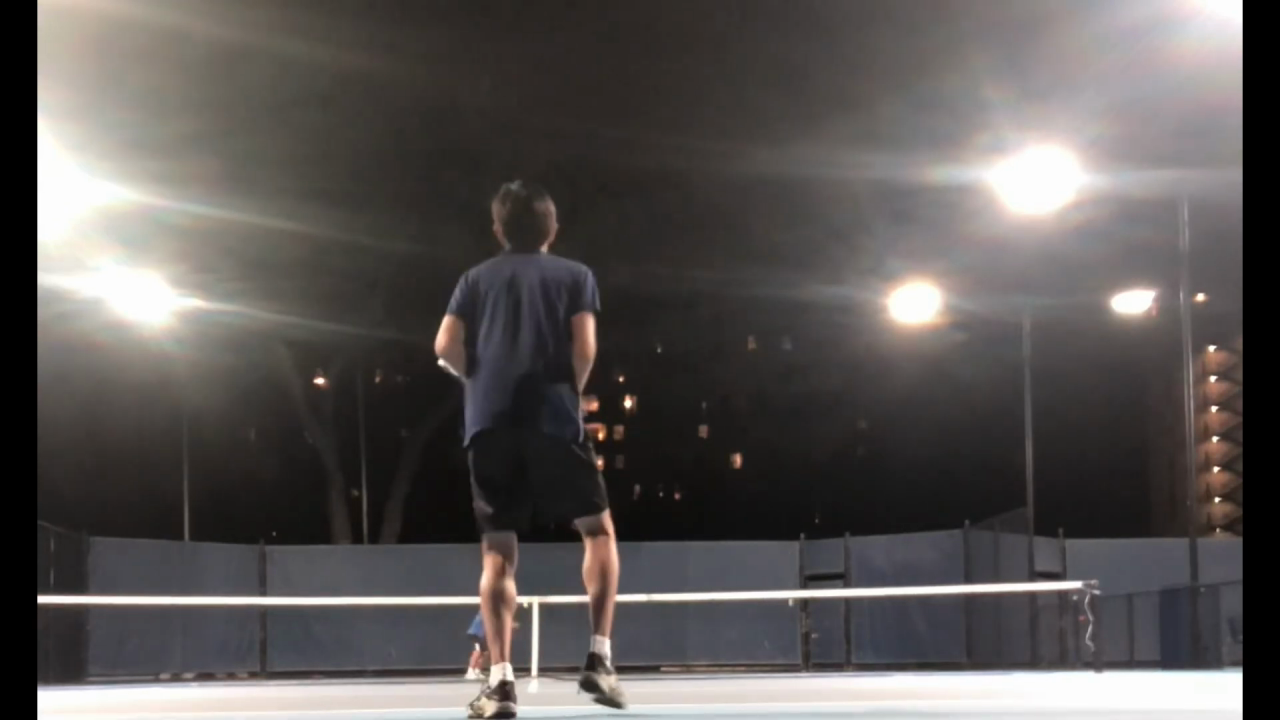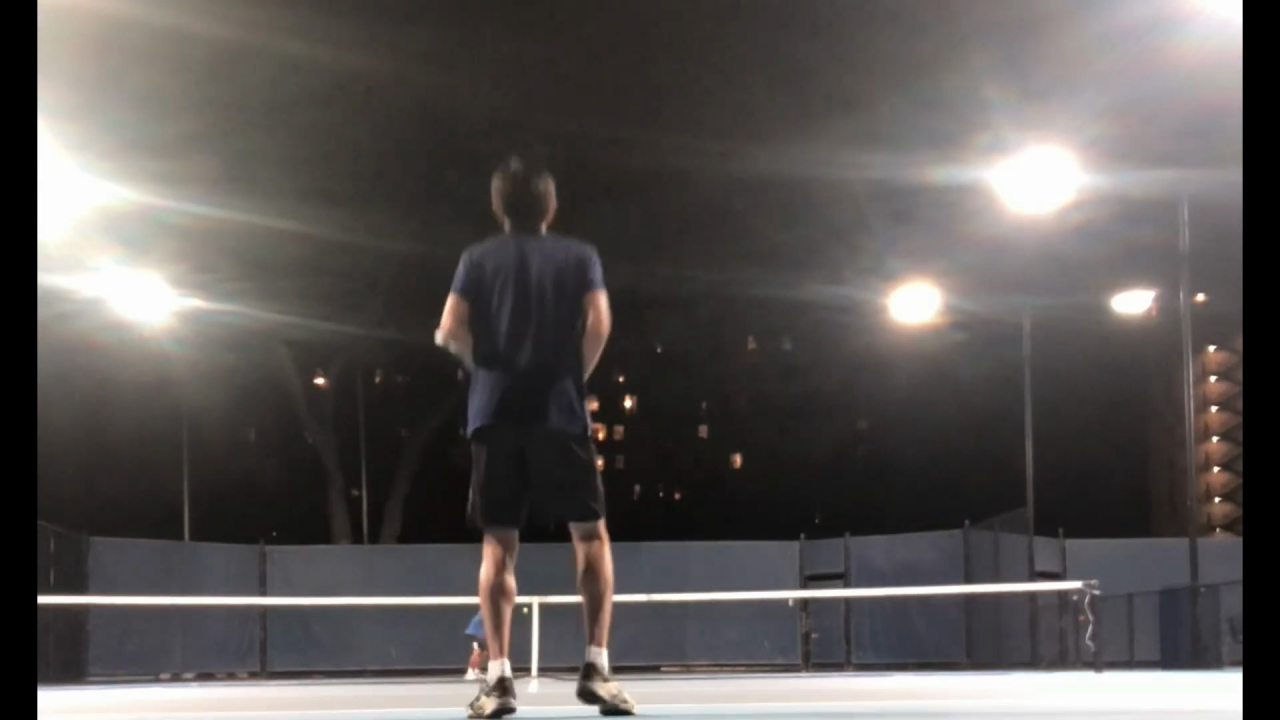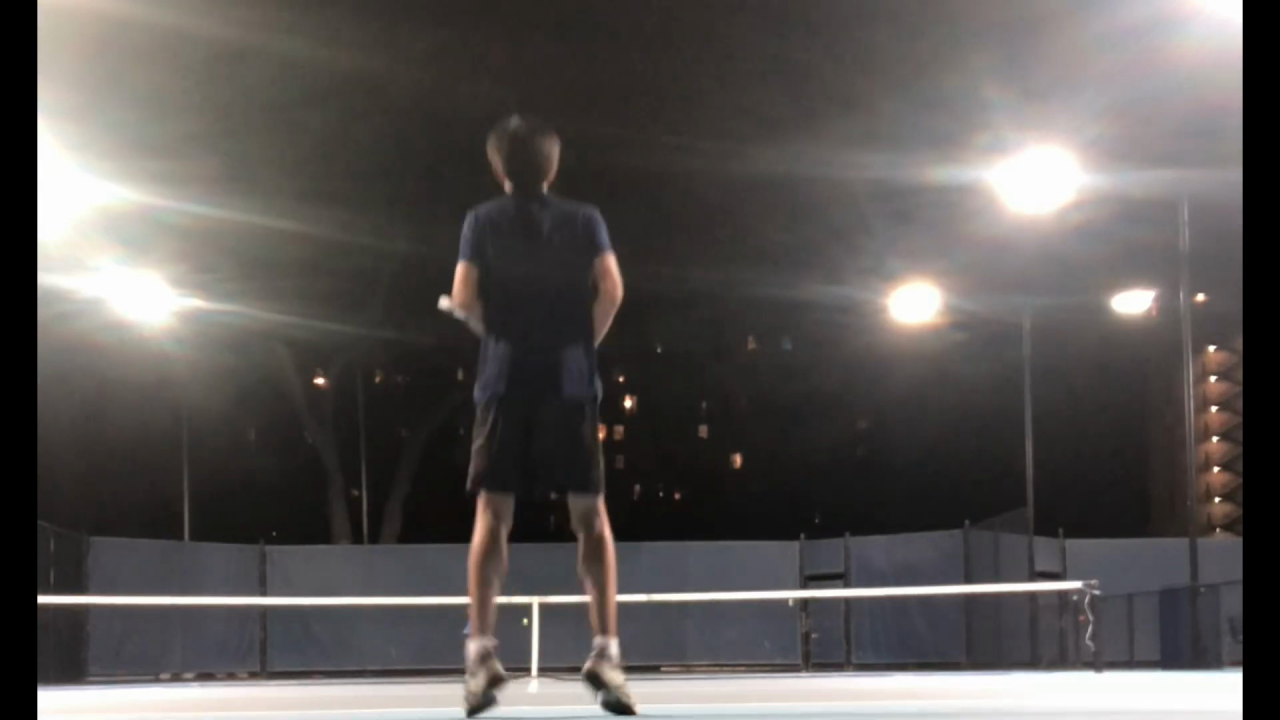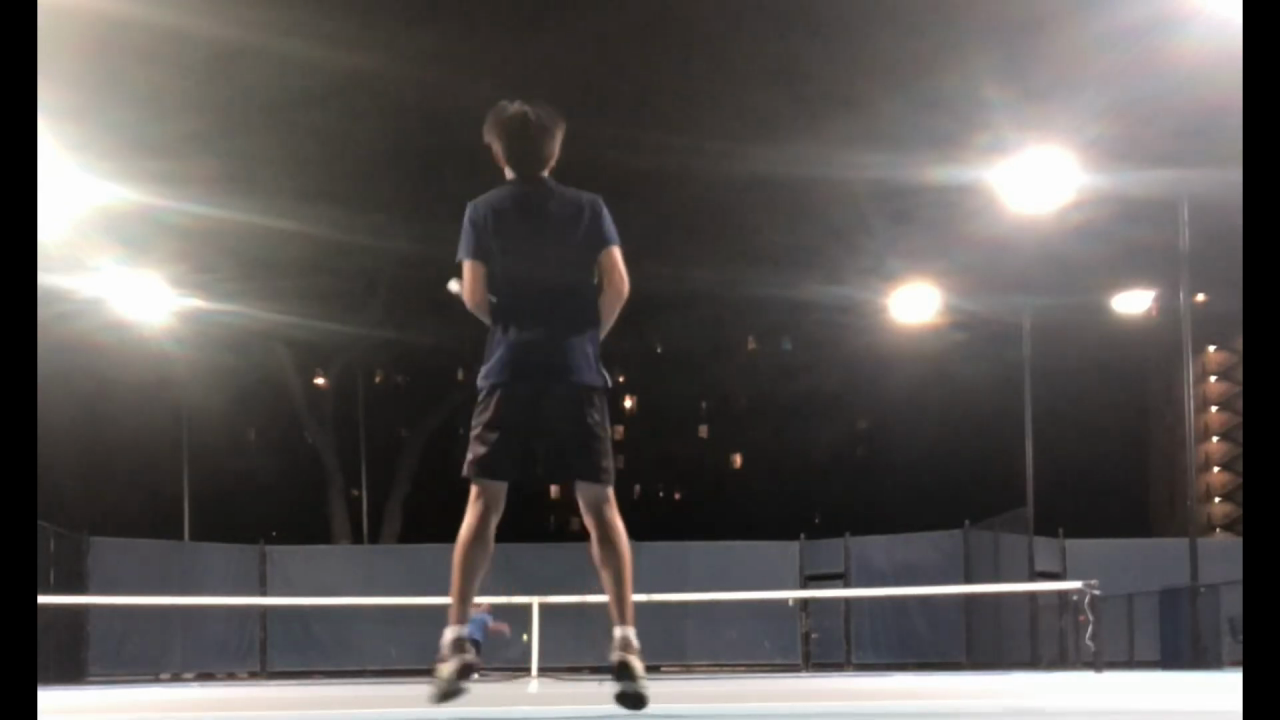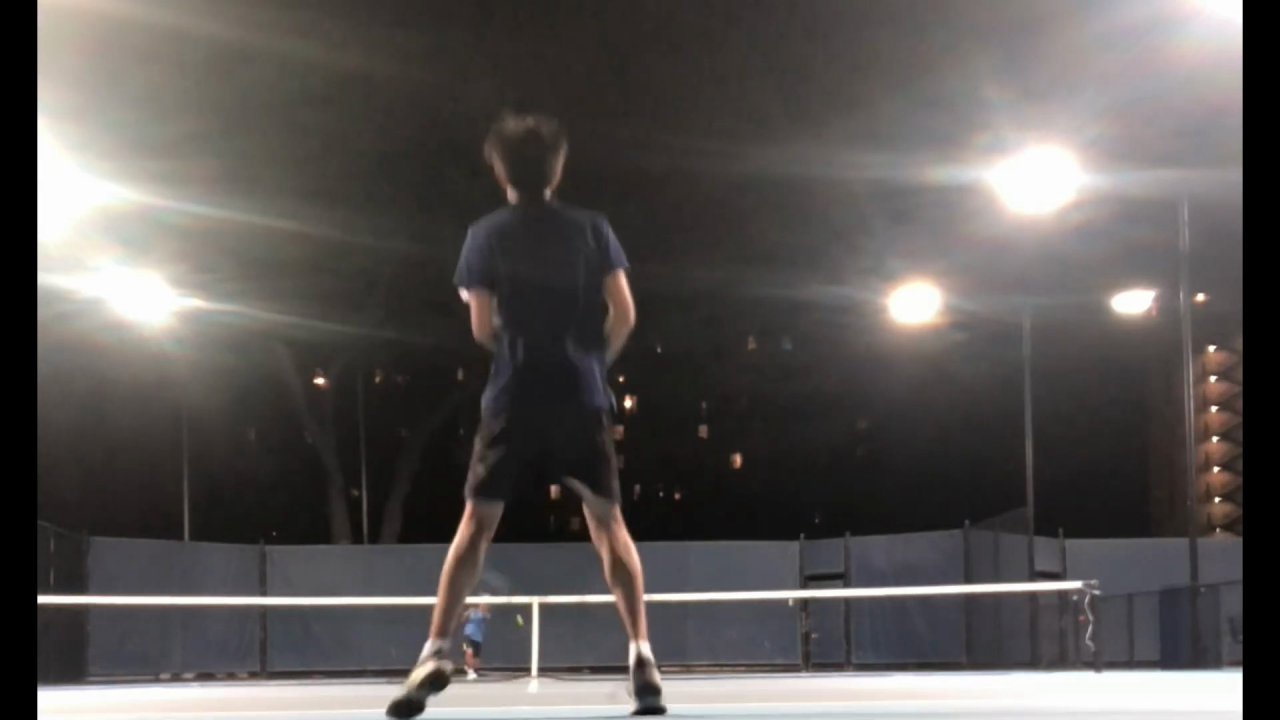
dt=0.1s
person 1, frame 1
left shoulder: (476, 278)
right shoulder: (575, 274)
left elbow: (446, 349)
right elbow: (585, 345)
left hip: (489, 424)
right hip: (551, 420)
left knee: (498, 554)
right knee: (598, 532)
right ankle: (598, 656)
person 1, frame 2
left shoulder: (476, 258)
right shoulder: (580, 255)
left elbow: (450, 330)
right elbow: (599, 322)
right wrist: (577, 379)
left hip: (494, 414)
right hip: (558, 413)
left knee: (498, 547)
right knee: (591, 539)
right ankle: (595, 665)
person 1, frame 3
left shoulder: (481, 220)
right shoulder: (585, 218)
left elbow: (462, 300)
right elbow: (611, 290)
right wrist: (584, 344)
left hip: (503, 383)
right hip: (568, 384)
left knee: (493, 517)
right knee: (589, 518)
left ankle: (483, 654)
right ankle: (604, 655)
person 1, frame 4
left shoulder: (482, 211)
right shoulder: (589, 207)
left elbow: (474, 297)
right elbow: (617, 285)
left hip: (509, 371)
right hip: (576, 371)
left knee: (484, 504)
right knee: (600, 506)
left ankle: (456, 641)
right ankle: (625, 646)
person 1, frame 5
left shoulder: (485, 235)
right shoulder: (593, 228)
left elbow: (484, 327)
right elbow: (624, 312)
left hip: (515, 396)
right hip: (582, 395)
left knee: (477, 523)
right knee: (609, 525)
left ankle: (435, 656)
right ankle: (641, 659)
